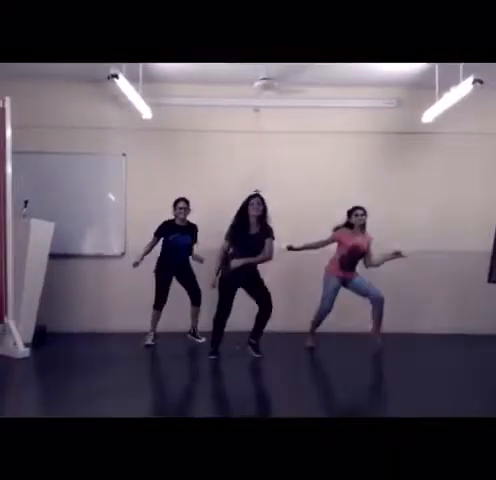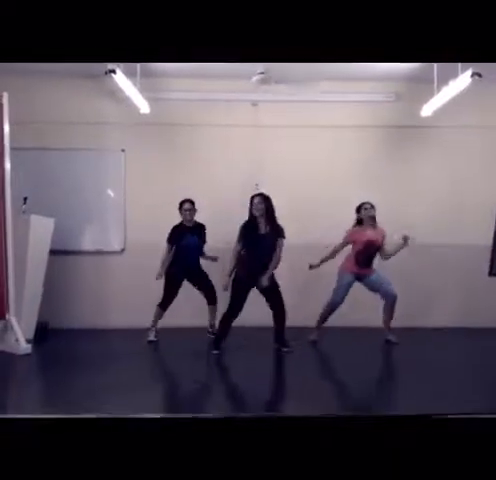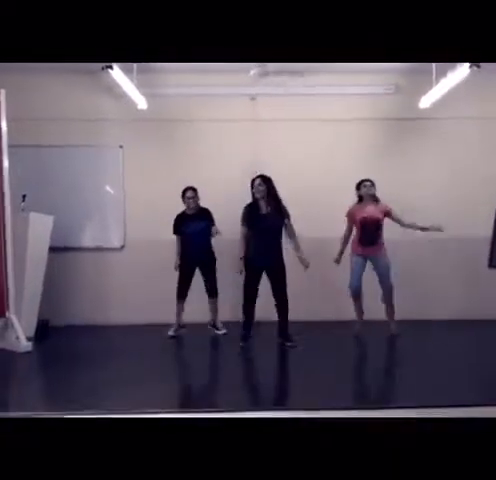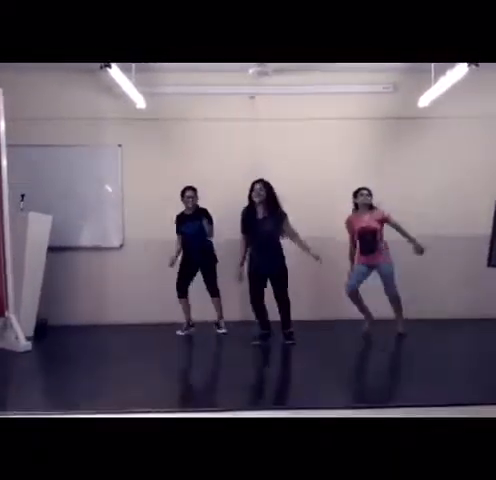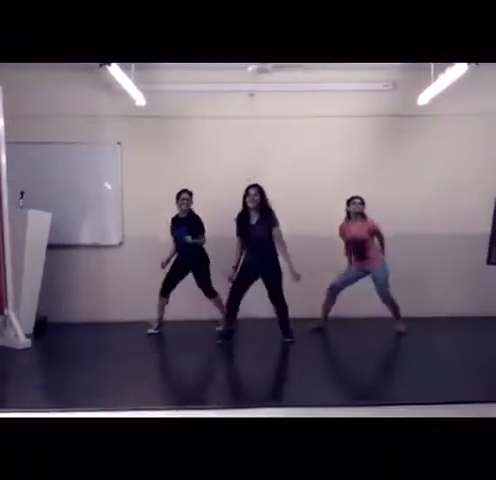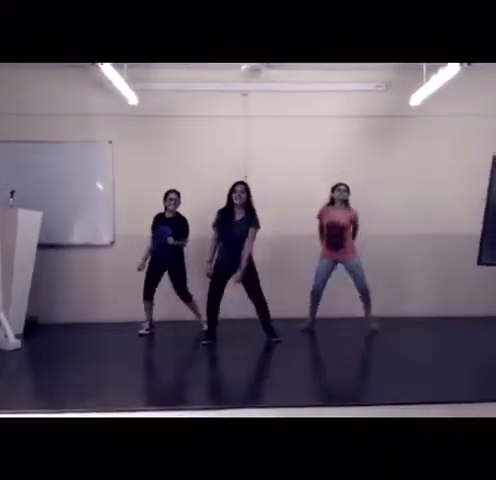
dt=0.2s
person 1, frame 1
left shoulder: (266, 230)
right shoulder: (236, 227)
left elbow: (268, 255)
right elbow: (223, 251)
left wrist: (243, 260)
right wrist: (216, 274)
left hip: (250, 274)
right hip: (230, 274)
left knee: (266, 305)
right knee: (223, 310)
left ankle: (253, 340)
right ankle: (214, 347)
person 1, frame 2
left shoulder: (277, 230)
right shoulder: (247, 227)
left elbow: (277, 256)
right elbow: (237, 252)
left wrist: (267, 275)
right wrist: (229, 275)
left hip: (265, 274)
right hip: (243, 274)
left knee: (279, 307)
right knee: (233, 309)
left ankle: (279, 340)
right ankle: (218, 340)
person 1, frame 3
left shoulder: (279, 210)
right shoulder: (249, 210)
left elbow: (291, 234)
right elbow: (244, 236)
left wrist: (301, 255)
right wrist: (242, 258)
left hip: (275, 259)
right hip: (253, 258)
left knee: (280, 296)
right knee: (249, 294)
left ankle: (283, 332)
right ankle: (246, 331)
person 1, frame 4
left shoulder: (277, 213)
right shoulder: (247, 214)
left elbow: (292, 235)
right elbow: (245, 241)
left wrist: (310, 251)
right wrist: (241, 264)
left hip: (276, 261)
right hip: (256, 263)
left knee: (281, 296)
right knee: (255, 297)
left ankle: (287, 331)
right ankle: (264, 331)
person 1, frame 5
left shoulder: (268, 217)
right shoulder: (241, 218)
left elbow: (279, 242)
right elbow: (240, 245)
left wrist: (291, 266)
right wrist: (234, 268)
left hip: (268, 264)
right hip: (249, 263)
left knee: (277, 298)
right knee: (233, 296)
left ankle: (286, 330)
right ankle: (228, 329)
person 1, frame 6
left shoulder: (251, 217)
right shoulder: (223, 215)
left elbow: (248, 244)
right elbow: (215, 239)
left wrist: (241, 269)
right wrist: (210, 262)
left hip: (244, 262)
right hip: (223, 262)
left knee: (257, 296)
right knee: (213, 297)
left ankle: (269, 329)
right ankle: (211, 332)
person 2, frame 1
left shoulder: (192, 228)
right shoulder: (167, 226)
left elbow: (191, 250)
right elbow: (153, 242)
left wrist: (196, 257)
right wrist: (141, 257)
left hip: (183, 267)
right hip: (165, 267)
left knee: (196, 295)
right knee: (160, 300)
left ankle: (193, 330)
right ankle: (152, 333)
person 2, frame 2
left shoulder: (201, 228)
right shoulder: (177, 230)
right elbow: (168, 250)
left wrist: (209, 257)
right wrist: (162, 268)
left hip: (195, 269)
right hip: (176, 269)
left knee: (211, 294)
right knee: (167, 300)
left ankle: (211, 328)
right ankle: (153, 328)
person 2, frame 3
left shoulder: (205, 213)
right shoulder: (180, 219)
left elbow: (211, 233)
right elbow: (179, 240)
left wrist: (214, 231)
right wrist: (177, 258)
left hip: (207, 256)
right hip: (188, 257)
left knee: (211, 288)
right knee: (182, 289)
left ankle: (214, 322)
right ankle: (178, 323)
person 2, frame 4
left shoulder: (203, 213)
right shoulder: (180, 218)
left elbow: (210, 235)
right elbow: (180, 240)
left wrist: (207, 227)
right wrist: (175, 255)
left hip: (207, 256)
right hip: (189, 257)
left knee: (212, 287)
right knee: (181, 287)
left ankle: (220, 321)
right ankle: (188, 323)
person 2, frame 5
left shoulder: (194, 218)
right shoulder: (175, 220)
left elbow: (202, 240)
left wrist: (193, 241)
right wrist: (168, 259)
left hip: (198, 259)
right hip: (182, 259)
left knee: (207, 289)
right knee: (165, 287)
right ankle: (159, 322)
person 2, frame 6
left shoulder: (181, 221)
right shoulder: (158, 219)
left elbow: (184, 242)
right elbow: (153, 241)
left wrist: (175, 242)
right wrist: (144, 259)
left hip: (175, 261)
right hip: (157, 260)
left knee: (182, 292)
right knee: (148, 290)
left ankle: (200, 318)
right ankle: (149, 323)
person 3, frame 1
left shoulder: (367, 239)
right shoulder: (343, 233)
left elbow: (369, 263)
right elbow: (321, 244)
left wrist: (389, 256)
right wrist: (297, 248)
left hip: (351, 276)
right hip: (334, 274)
left knee: (378, 298)
right knee: (325, 307)
left ankle: (376, 334)
right ankle: (311, 335)
person 3, frame 2
left shoulder: (381, 232)
right shoulder: (356, 231)
left elbow: (385, 255)
right elbow: (339, 248)
left wrist: (402, 245)
right wrist: (319, 263)
left hip: (368, 272)
right hip: (349, 270)
left knee: (391, 295)
right knee: (335, 301)
left ankle: (388, 331)
right ankle: (317, 329)
person 3, frame 3
left shoulder: (382, 208)
right shoulder: (353, 210)
left elbow: (402, 223)
right elbow: (348, 232)
left wrist: (424, 228)
right wrist: (340, 253)
left hip: (378, 252)
right hip: (358, 252)
left knee: (387, 286)
right knee: (355, 286)
left ankle: (391, 320)
right ankle: (359, 318)
person 3, frame 4
left shoulder: (379, 215)
right shoulder: (351, 219)
left elbow: (397, 227)
right elbow: (353, 242)
left wrist: (414, 243)
right wrist: (351, 264)
left hip: (382, 258)
right hip: (362, 260)
left knee: (391, 292)
right knee: (350, 288)
left ankle: (400, 321)
right ankle: (368, 317)
person 3, frame 5
left shoulder: (369, 224)
right shoulder: (343, 227)
left elbow: (381, 240)
left wrist: (382, 256)
right wrist: (350, 265)
left hip: (375, 264)
right hip: (358, 266)
left knee: (385, 296)
right knee: (333, 288)
left ankle: (399, 321)
right ankle: (322, 321)
person 3, frame 6
left shoulder: (352, 213)
right shoulder: (324, 211)
left hip: (348, 254)
right hip: (328, 255)
left knee: (363, 287)
right knee: (317, 288)
left ankle: (369, 317)
right ankle: (311, 321)
